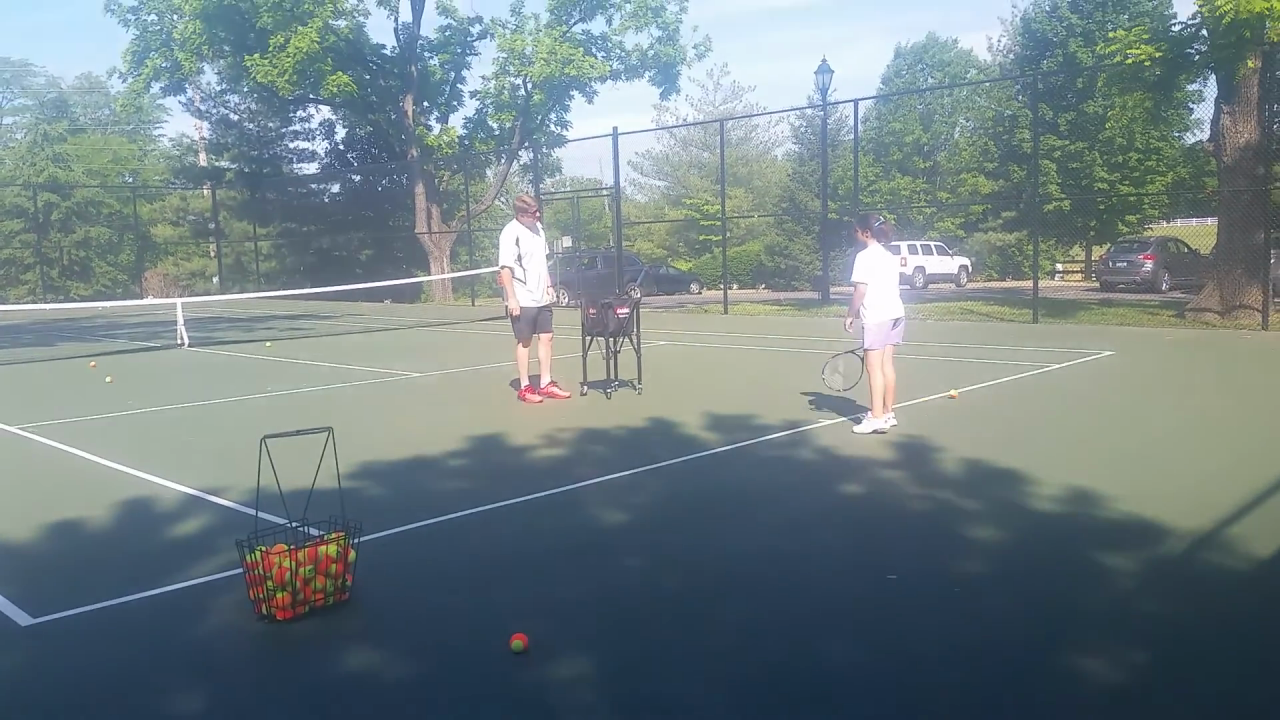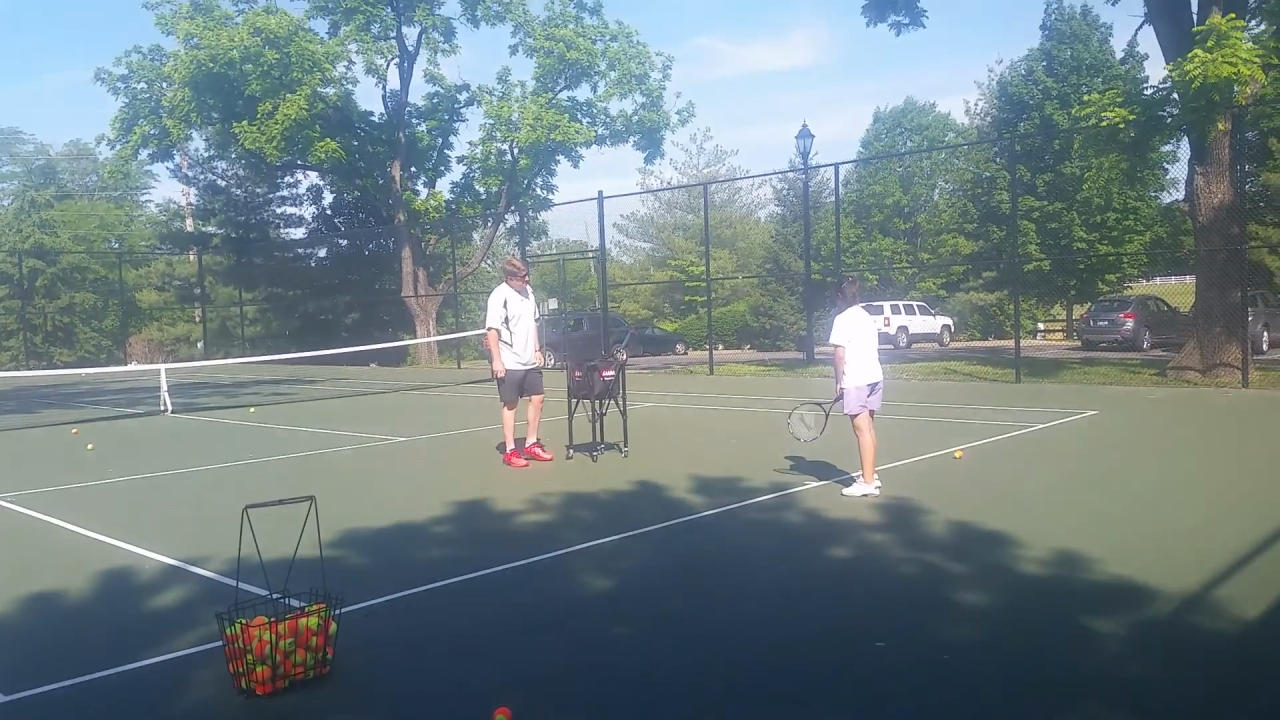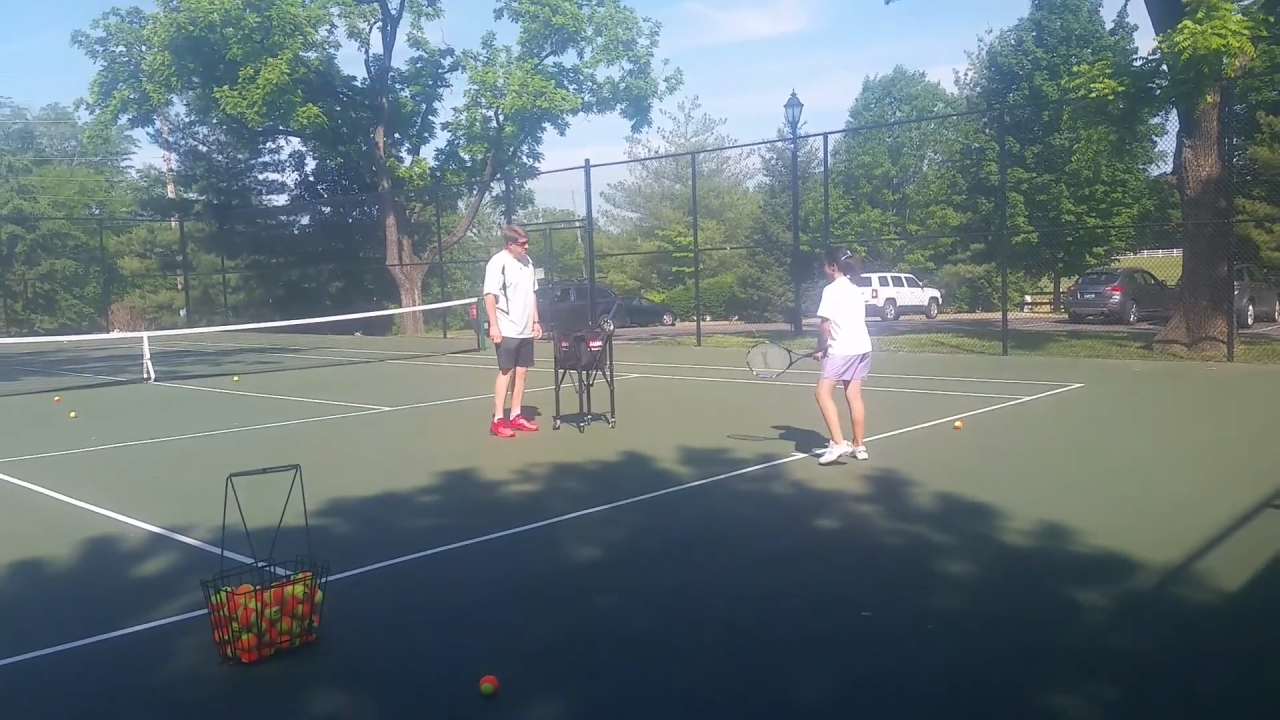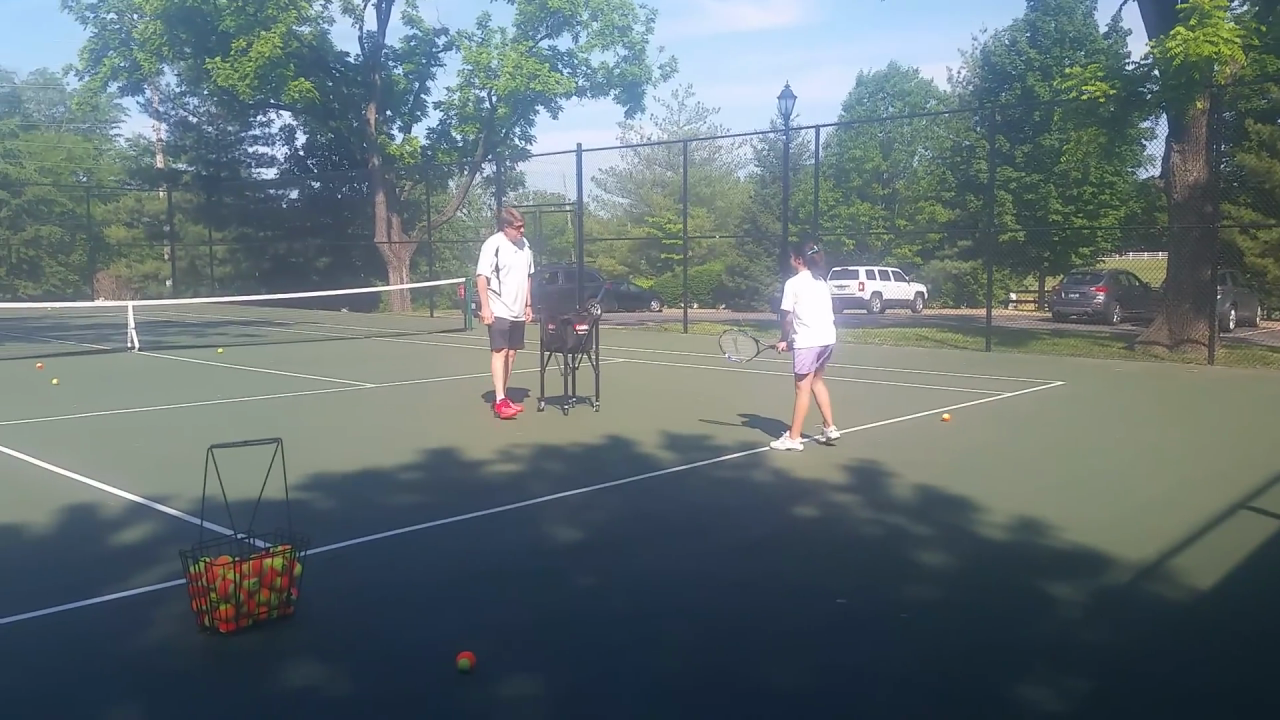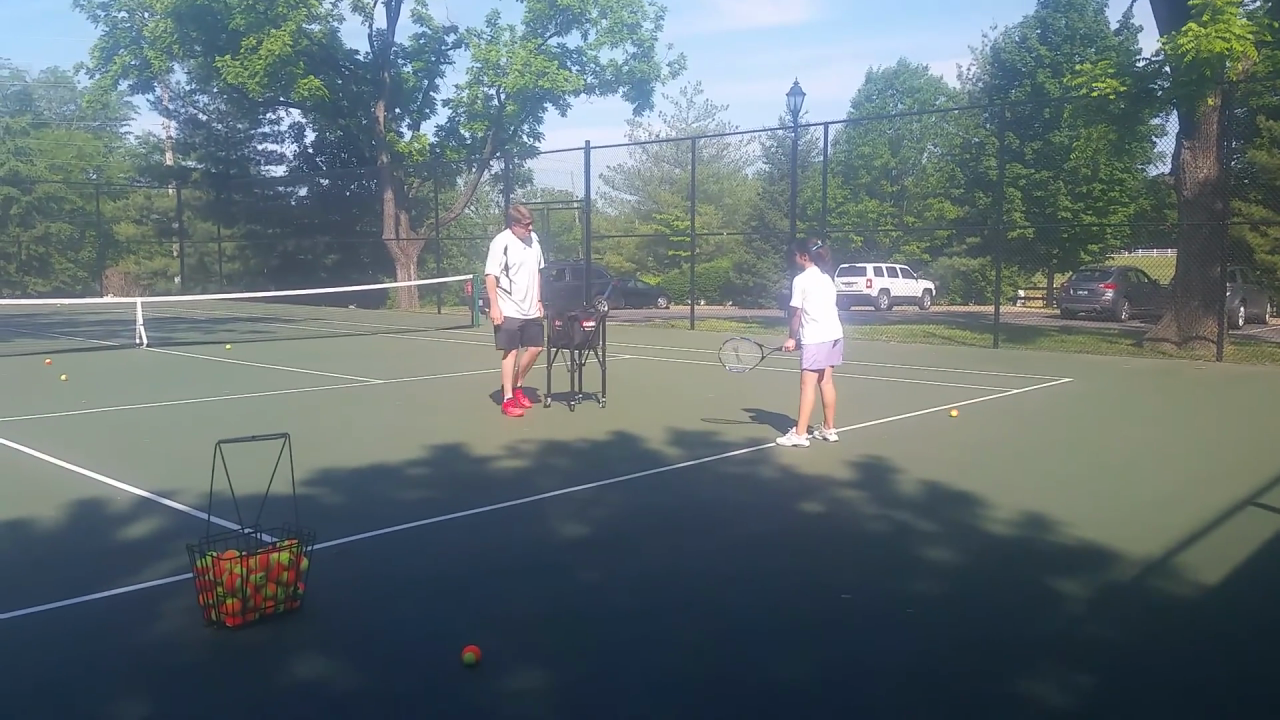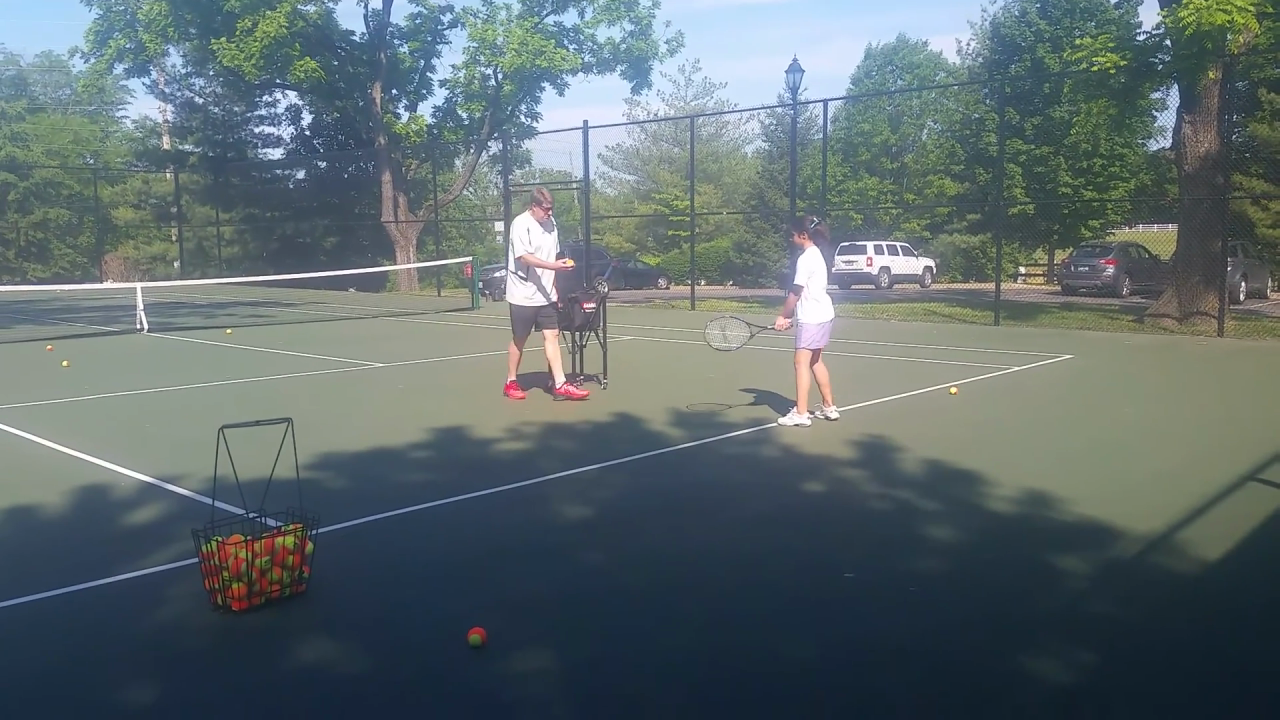
dt=0.5s
person 1, frame 1
left shoulder: (864, 256)
right shoulder: (890, 256)
left elbow: (860, 291)
right elbow: (895, 287)
left wrist: (850, 315)
left hip: (876, 316)
right hip: (895, 313)
left knee: (873, 367)
right knee: (886, 364)
left ankle: (877, 418)
right ankle: (888, 413)
person 1, frame 2
left shoulder: (842, 319)
right shoulder: (868, 318)
left elbow: (840, 354)
right elbow: (871, 350)
left wrist: (838, 380)
left hip: (855, 380)
right hip: (874, 376)
left knee: (862, 430)
right knee: (868, 427)
left ankle: (867, 483)
right ankle: (871, 475)
person 1, frame 3
left shoulder: (832, 289)
right shoulder: (856, 289)
left elbow: (825, 325)
left wrist: (820, 349)
right wrist: (826, 348)
left hip: (842, 350)
right hip: (862, 347)
left knee: (822, 392)
right knee: (853, 396)
left ankle: (838, 442)
right ankle: (859, 446)
person 1, frame 4
left shoulder: (793, 283)
right shoulder: (821, 282)
left elbow: (787, 317)
right elbow: (827, 312)
left wrist: (784, 340)
left hip: (807, 341)
right hip: (827, 338)
left knee: (802, 389)
right knee: (816, 382)
left ankle: (794, 438)
right ankle: (830, 427)
person 1, frame 5
left shoulder: (801, 279)
right shoulder: (826, 278)
left elbow: (797, 314)
right elbow: (824, 308)
left wrist: (792, 338)
right wrist: (800, 337)
left hip: (816, 338)
right hip: (833, 334)
left knee: (807, 384)
right knee: (826, 381)
left ankle: (800, 433)
right ankle: (828, 429)
person 1, frame 6
left shoulder: (806, 258)
right shoulder: (815, 255)
left elbow: (796, 293)
left wrist: (783, 316)
right wrist: (789, 316)
left hip: (812, 318)
right hip: (822, 315)
left knee: (801, 362)
right knee: (815, 361)
left ankle: (801, 413)
right ankle: (829, 407)
person 2, frame 1
left shoulder: (537, 227)
right shoulder: (511, 233)
right elbow: (505, 268)
left wrist: (549, 286)
right wrist: (511, 298)
left hip: (541, 297)
right hip: (523, 300)
left knee: (546, 337)
right knee: (525, 341)
left ankle: (546, 384)
right ankle: (525, 387)
person 2, frame 2
left shoulder: (528, 291)
right shoulder: (499, 296)
right elbow: (491, 330)
left wrist: (537, 349)
right wrist: (496, 359)
left hip: (529, 360)
right hip: (509, 362)
left knee: (537, 398)
right knee: (511, 404)
left ankle: (531, 444)
right ankle: (510, 451)
person 2, frame 3
left shoulder: (527, 261)
right shoulder: (498, 262)
right elbow: (489, 295)
left wrist: (536, 321)
right wrist: (494, 325)
left hip: (525, 329)
right hip: (507, 329)
left knee: (521, 371)
right knee: (506, 372)
left ankle: (515, 416)
right ankle: (498, 420)
person 2, frame 4
left shoulder: (524, 244)
right shoulder: (493, 244)
right elbow: (481, 277)
left wrist: (528, 304)
right wrist: (485, 306)
left hip: (517, 311)
right hip: (498, 310)
left knee: (511, 353)
right knee: (500, 351)
left ankle: (503, 397)
right ankle: (499, 401)
person 2, frame 5
left shoulder: (533, 239)
right shoulder: (501, 242)
right elbow: (491, 276)
left wrist: (539, 300)
right wrist: (494, 307)
left hip: (531, 309)
right hip: (509, 310)
left knee: (535, 348)
right knee: (510, 352)
left ankle: (516, 385)
right ankle: (508, 400)
person 2, frame 6
left shoulder: (551, 223)
right shoulder: (521, 224)
right elbow: (525, 257)
left wrist: (553, 286)
right wrist: (556, 267)
left hip: (546, 295)
right hip: (523, 295)
left knee: (551, 336)
right knee: (519, 339)
left ankle: (560, 385)
right ankle: (511, 382)
